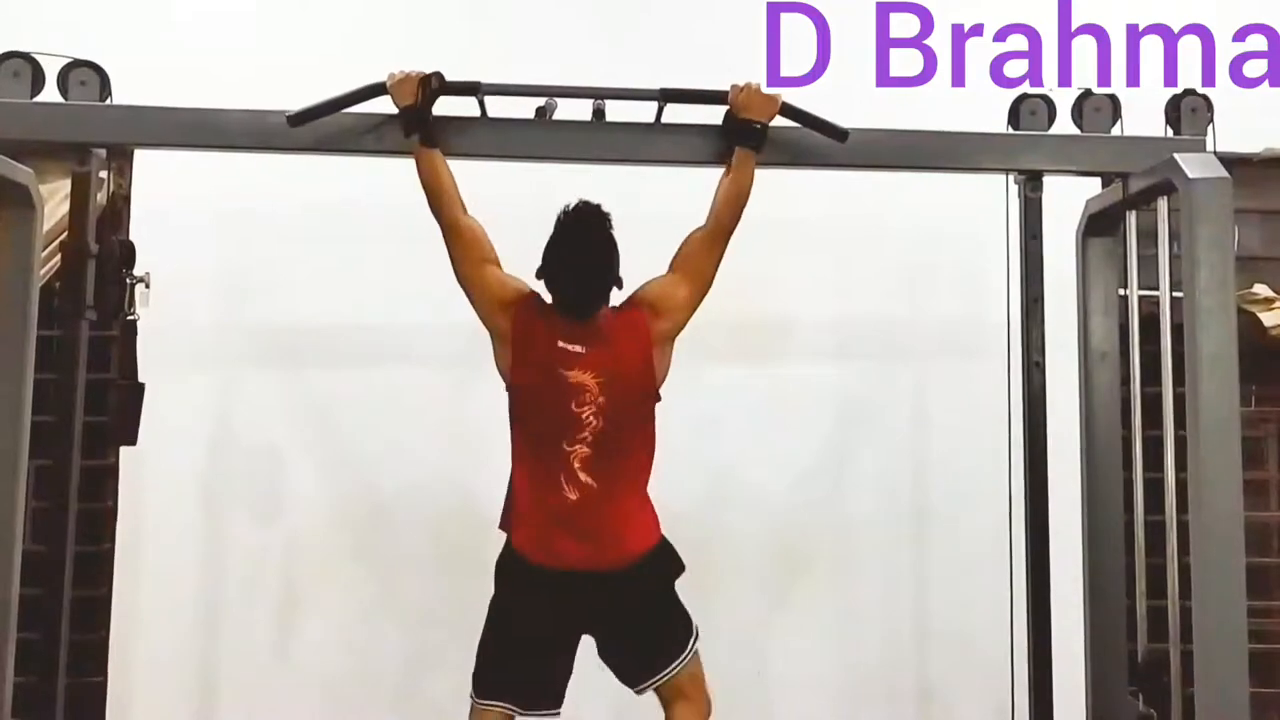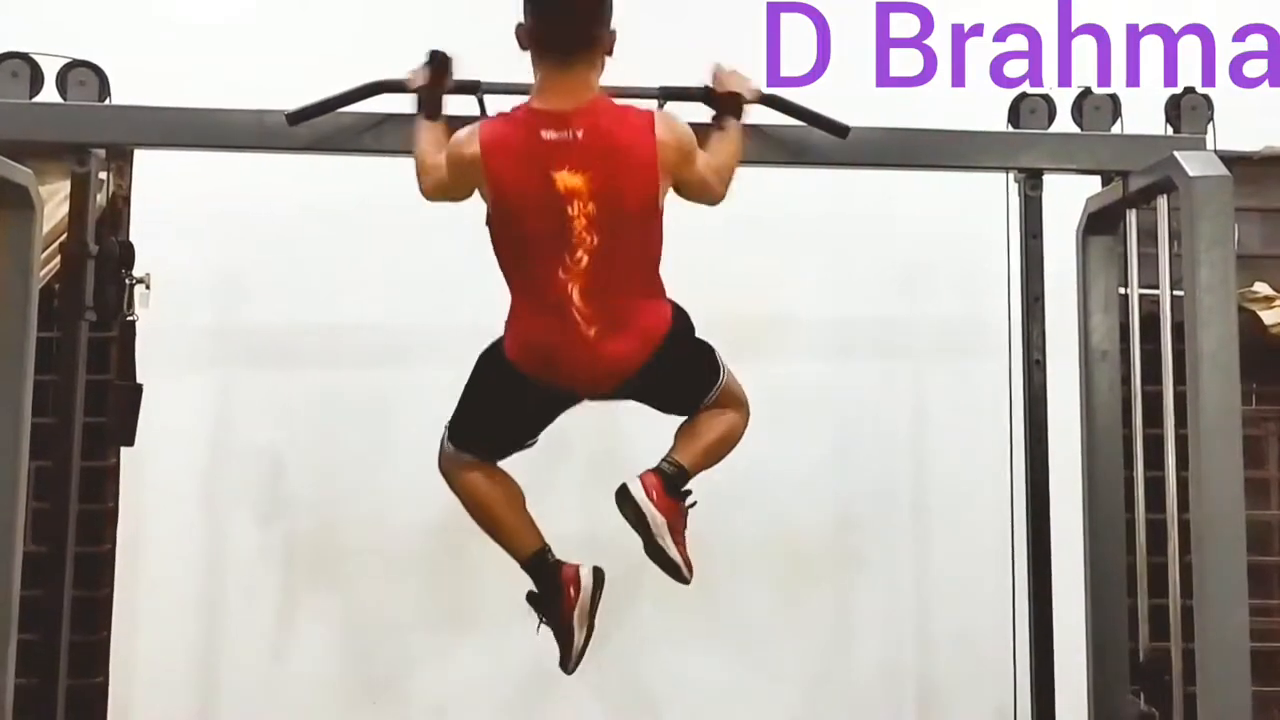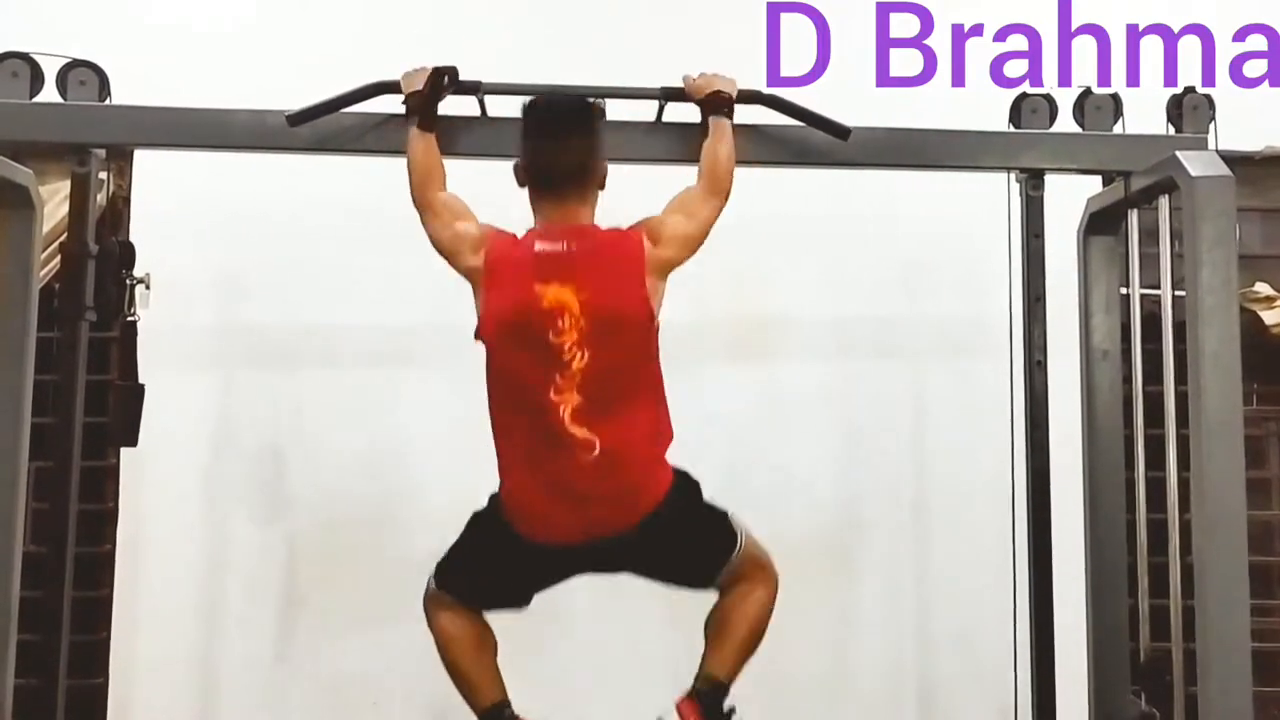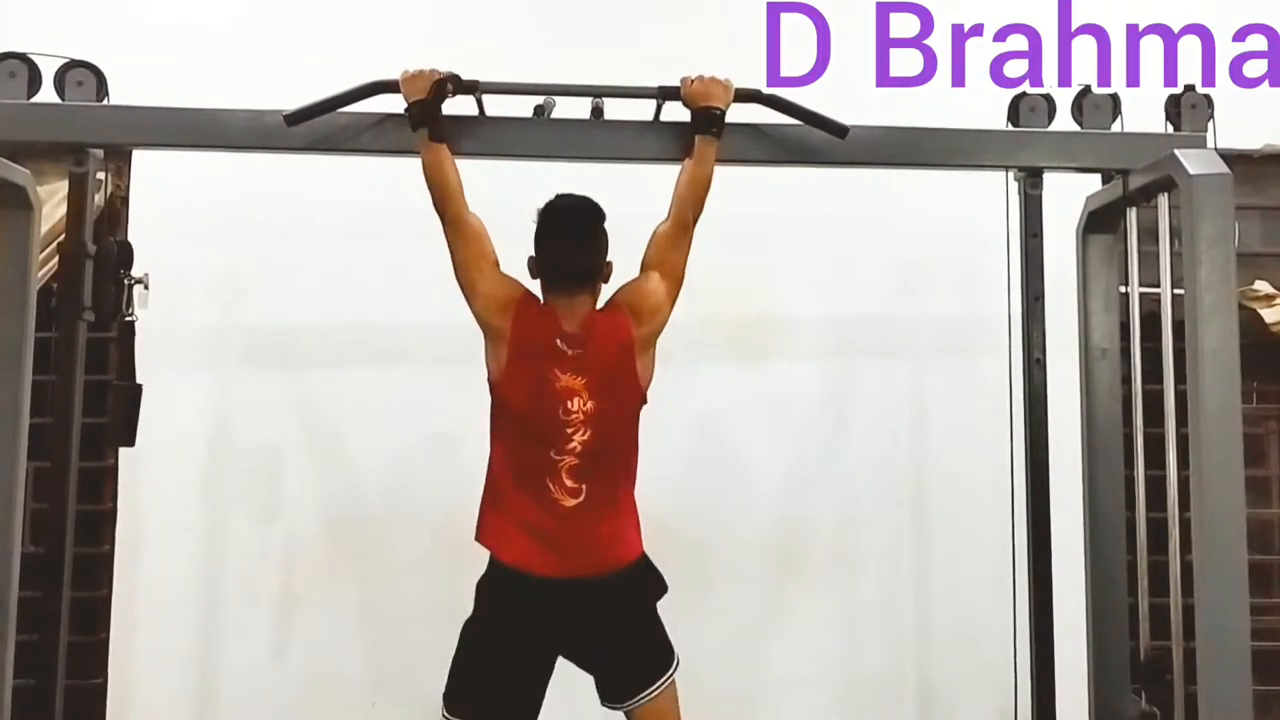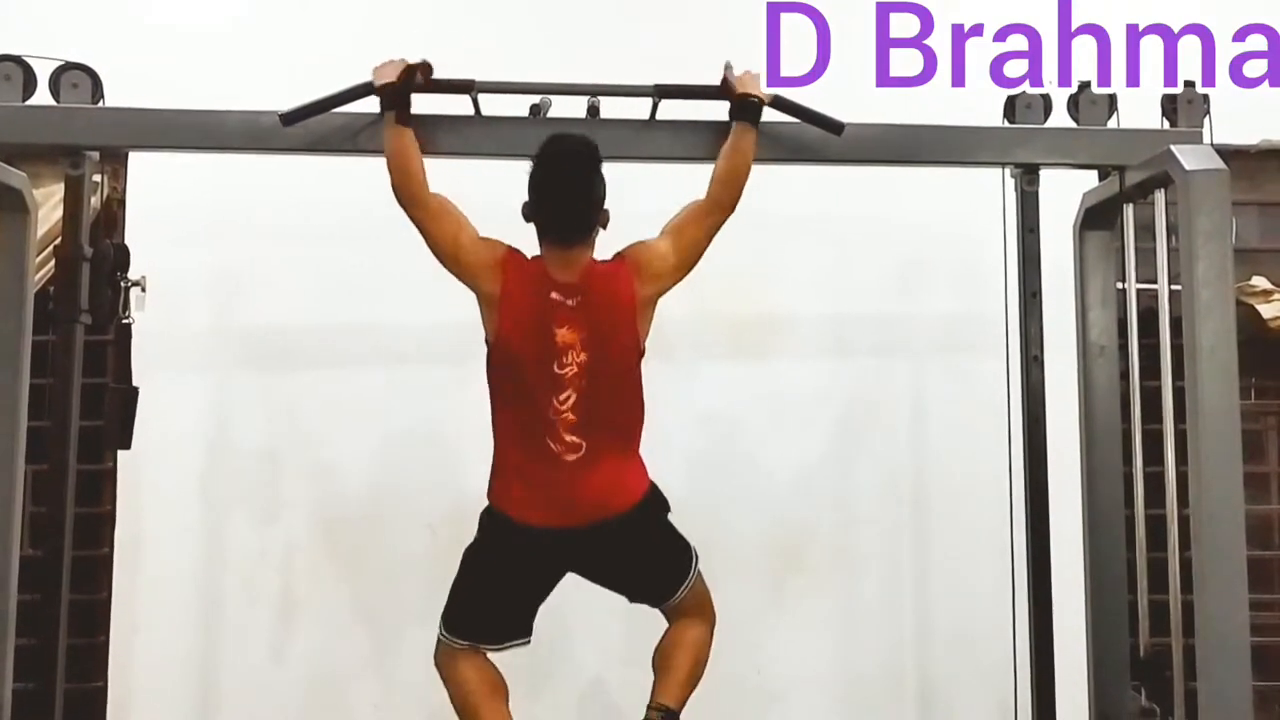
dt=0.4s
person 1, frame 1
left shoulder: (513, 326)
right shoulder: (650, 330)
left elbow: (456, 223)
right elbow: (715, 232)
left wrist: (419, 125)
right wrist: (748, 135)
left hip: (535, 570)
right hip: (630, 567)
person 1, frame 2
left shoulder: (487, 147)
right shoulder: (654, 136)
left elbow: (433, 176)
right elbow: (715, 182)
left wrist: (427, 103)
right wrist: (732, 108)
left hip: (532, 359)
right hip: (641, 348)
left knee: (461, 459)
right knee: (729, 406)
left ankle: (554, 579)
right ankle: (665, 482)
person 1, frame 3
left shoulder: (487, 258)
right shoulder: (648, 252)
left elbow: (430, 204)
right elbow: (714, 189)
left wrist: (421, 113)
right wrist: (718, 108)
left hip: (531, 521)
right hip: (641, 507)
left knee: (447, 600)
right knee: (755, 576)
person 1, frame 4
left shoulder: (504, 326)
right shoulder: (636, 328)
left elbow: (455, 216)
right elbow: (681, 223)
left wrist: (425, 119)
right wrist: (707, 123)
left hip: (518, 583)
right hip: (613, 580)
person 1, frame 5
left shoulder: (496, 279)
right shoulder: (638, 280)
left elbow: (412, 193)
right elbow: (721, 200)
left wrist: (395, 101)
right wrist: (746, 110)
left hip: (519, 523)
right hip: (621, 514)
left knee: (458, 653)
right knee: (694, 612)
